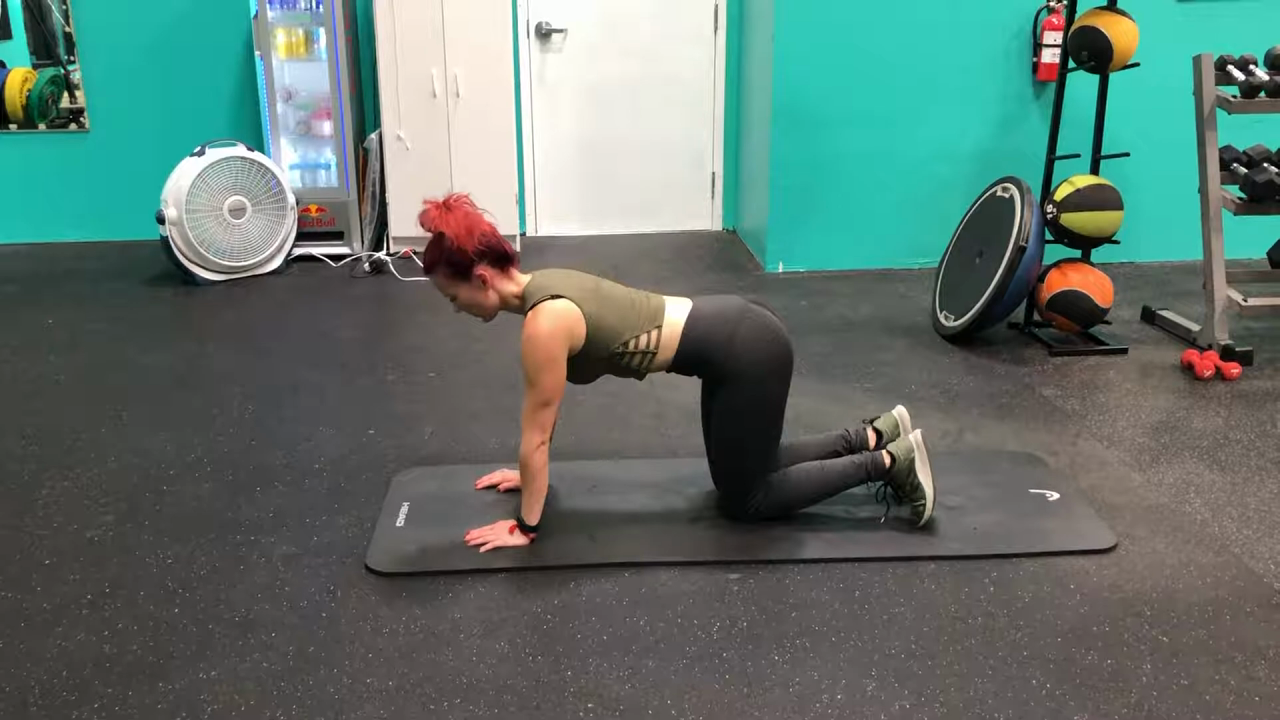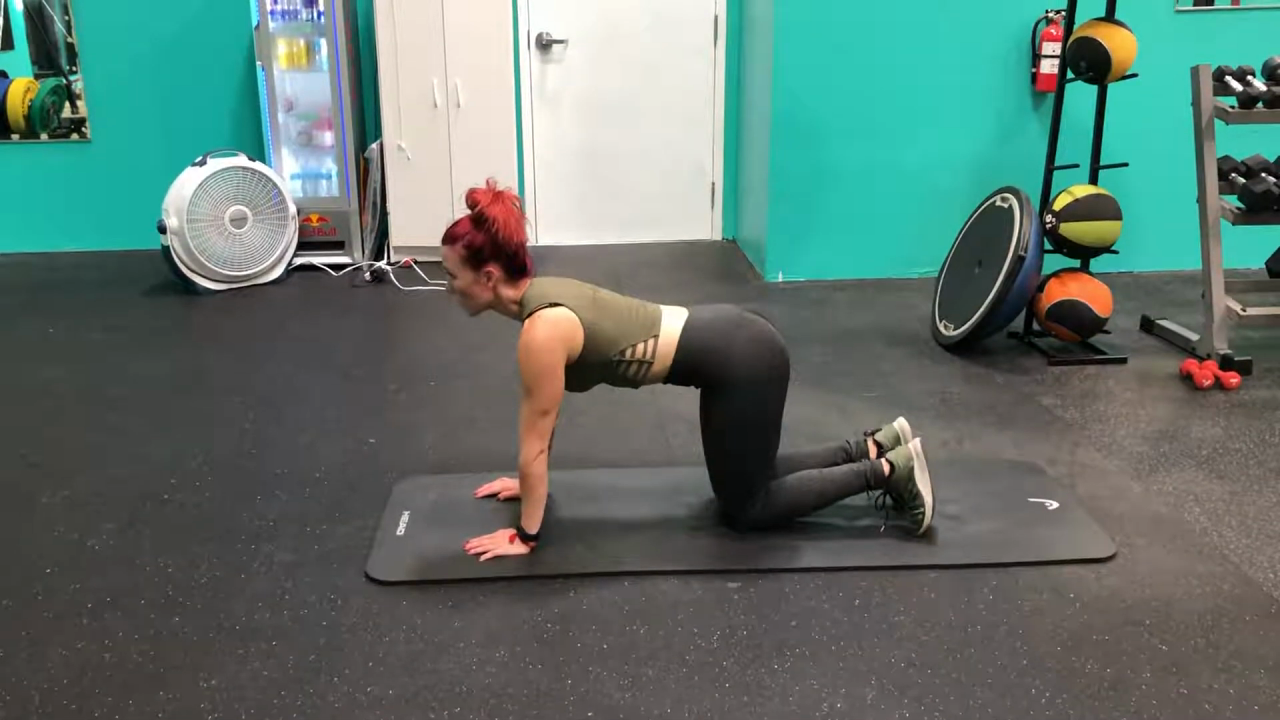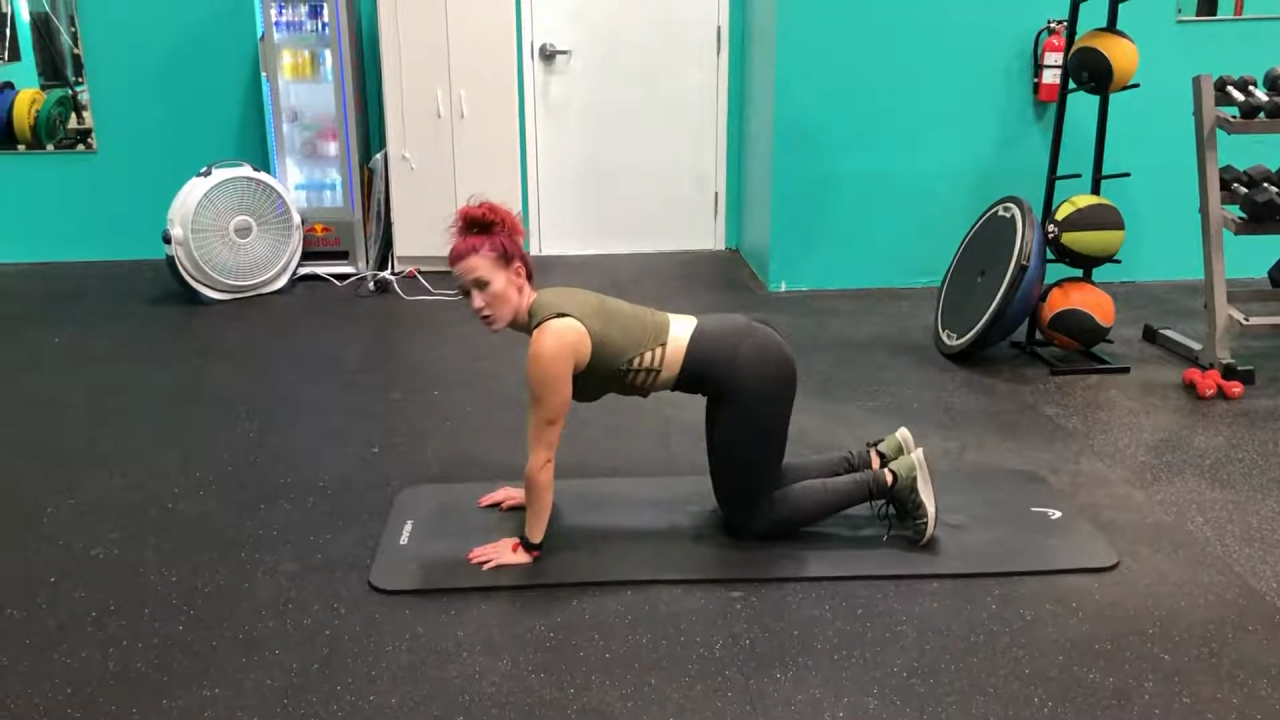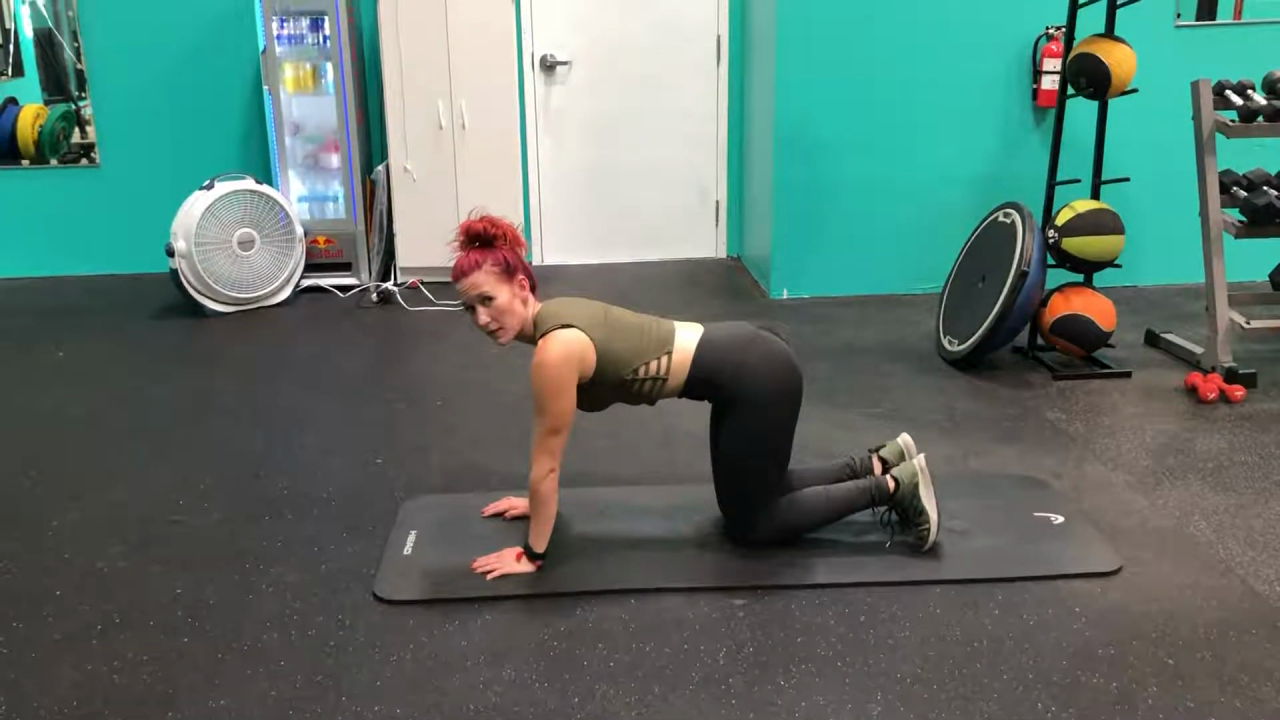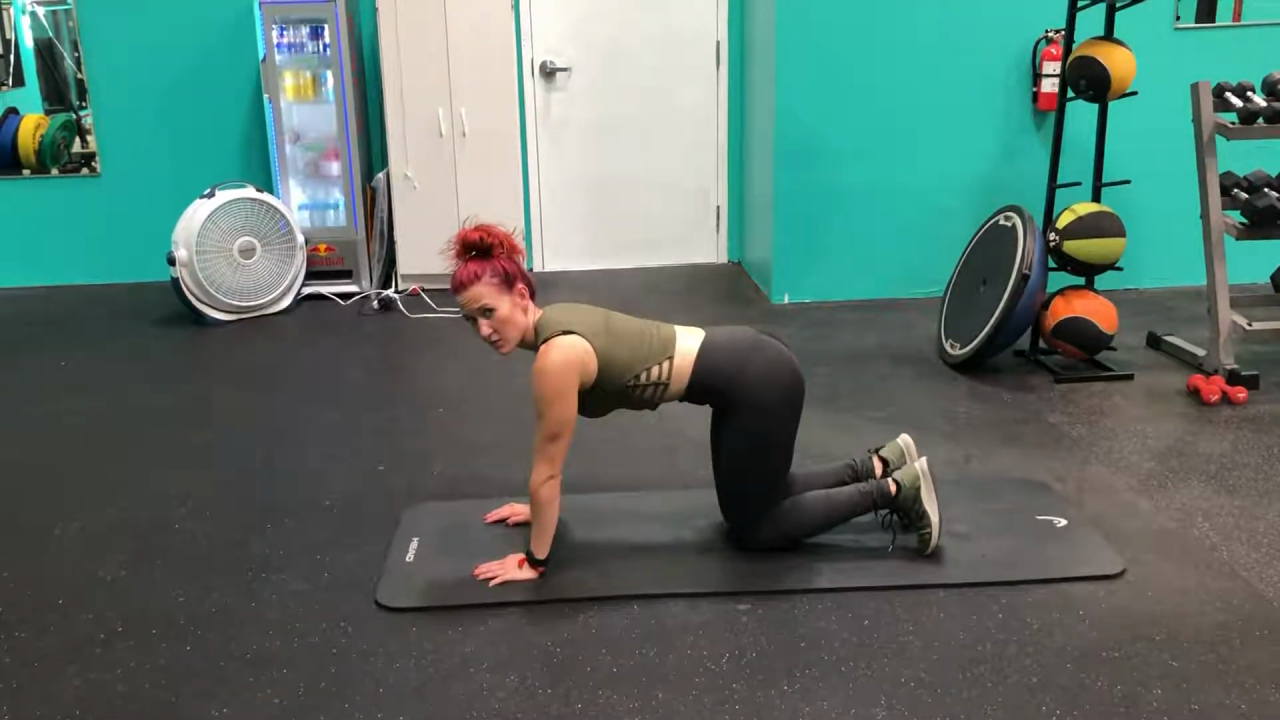
dt=0.7s
person 1, frame 1
left shoulder: (544, 322)
right shoulder: (540, 287)
left elbow: (537, 434)
right elbow: (541, 423)
left wrist: (524, 527)
right wrist: (529, 473)
left hip: (746, 352)
right hip: (734, 331)
left knee: (745, 500)
right knee: (744, 469)
left ankle: (889, 459)
right ankle: (874, 435)
person 1, frame 2
left shoulder: (541, 331)
right shoulder: (540, 295)
left elbow: (536, 442)
left wrist: (525, 535)
right wrist: (529, 481)
left hip: (742, 361)
right hip: (731, 339)
left knee: (745, 509)
right knee: (743, 478)
left ankle: (888, 471)
right ankle: (874, 446)
person 1, frame 3
left shoulder: (551, 339)
right shoulder: (547, 308)
left elbow: (543, 451)
left wrist: (529, 545)
right wrist: (534, 490)
left hip: (750, 369)
right hip: (737, 350)
left knee: (747, 518)
right knee: (747, 485)
left ankle: (890, 479)
right ankle: (878, 455)
person 1, frame 4
left shoulder: (555, 350)
right shoulder: (551, 317)
left elbow: (547, 461)
left wrist: (533, 554)
right wrist: (538, 500)
left hip: (756, 376)
right hip: (741, 357)
left knee: (750, 525)
right knee: (751, 493)
left ankle: (892, 485)
right ankle: (878, 463)
person 1, frame 5
left shoulder: (557, 356)
right shoulder: (553, 323)
left elbow: (547, 468)
left wrist: (534, 561)
right wrist: (539, 506)
left hip: (758, 380)
right hip: (743, 361)
left knee: (753, 529)
right knee: (753, 496)
left ankle: (894, 488)
right ankle: (880, 464)
